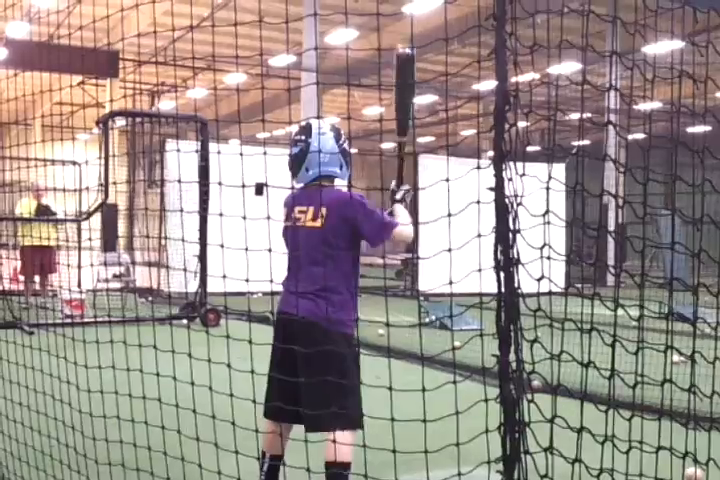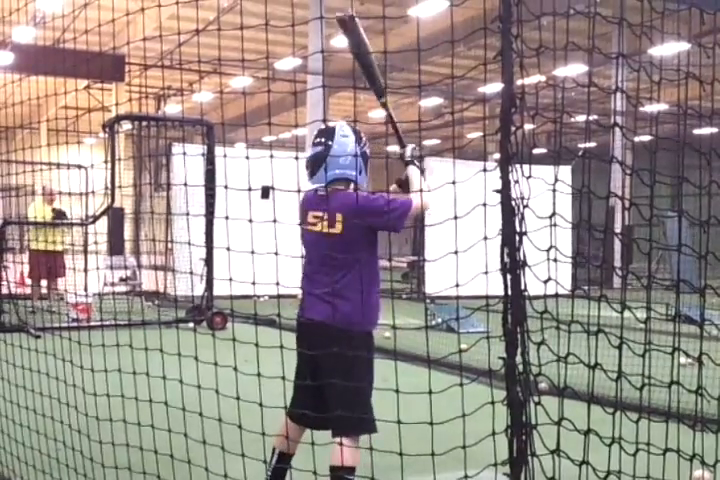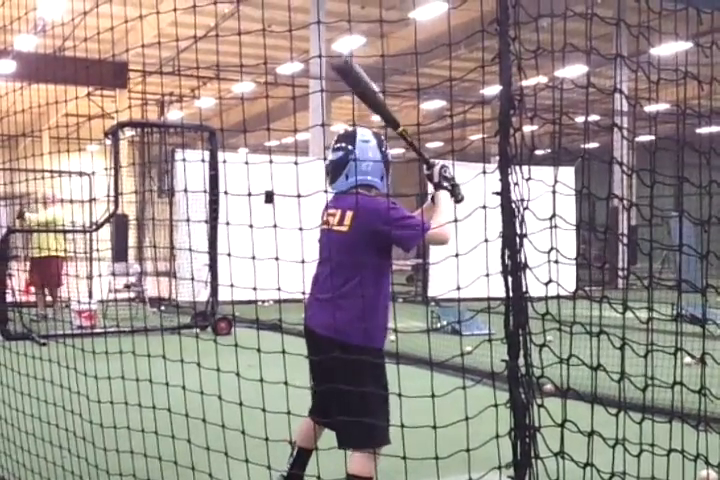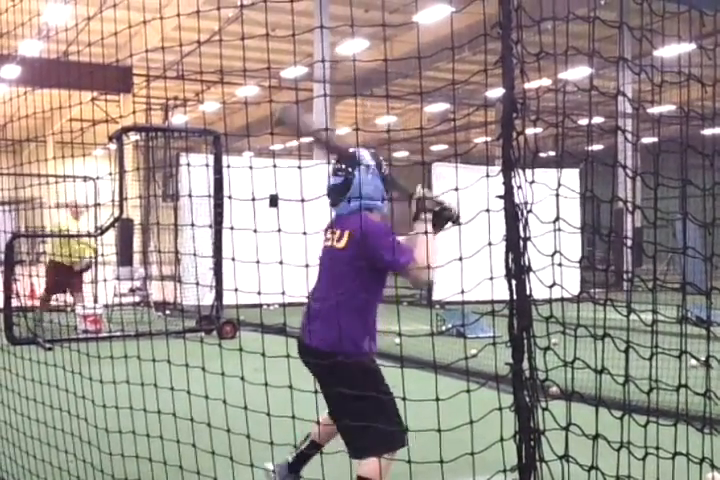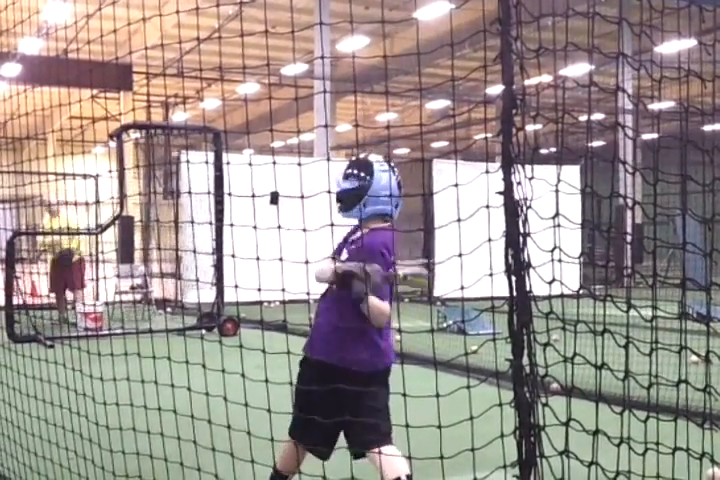
dt=1s
person 1, frame 1
left shoulder: (292, 203)
right shoulder: (348, 203)
right elbow: (405, 234)
left wrist: (376, 216)
right wrist: (399, 204)
left hip: (289, 317)
right hip: (329, 323)
left knee: (281, 409)
right knee: (341, 419)
person 1, frame 2
left shoulder: (309, 202)
right shoulder: (361, 205)
right elbow: (421, 203)
left wrist: (390, 193)
right wrist: (413, 168)
left hip: (311, 321)
right hip: (348, 327)
left knee: (301, 409)
right knee: (349, 423)
person 1, frame 3
left shoulder: (334, 207)
right shoulder: (376, 209)
left elbow: (404, 225)
right elbow: (440, 234)
left wrist: (436, 198)
right wrist: (444, 189)
left hip: (319, 326)
right hip: (354, 335)
left knee: (323, 409)
right knee: (369, 433)
person 1, frame 4
left shoulder: (339, 225)
right shoulder: (370, 229)
left elbow: (396, 251)
right elbow: (421, 274)
left wrist: (429, 221)
right wrist: (424, 219)
left hip: (315, 340)
right hip: (343, 348)
left knee: (348, 411)
right knee: (383, 439)
person 1, frame 5
left shoulder: (376, 245)
right shoulder: (359, 233)
left elbow: (381, 316)
right elbow: (322, 272)
left wrist: (362, 292)
right wrist: (340, 271)
left hip: (357, 362)
left knee: (302, 436)
right knee: (377, 443)
person 2, frame 1
left shoulder: (48, 204)
right shoulder: (24, 202)
right elbow: (20, 218)
left wrist: (51, 215)
right wrist: (35, 214)
left hip: (47, 243)
right hip: (30, 243)
left knee: (45, 273)
right knee: (29, 274)
left ankle: (44, 300)
right ankle: (27, 300)
person 2, frame 2
left shoulder: (58, 208)
right shoulder: (35, 206)
right elbow: (33, 223)
left wrist: (63, 220)
right wrist: (50, 220)
left hip: (56, 248)
right hip: (38, 247)
left knee: (53, 277)
right knee: (36, 277)
right ankle: (35, 304)
person 2, frame 3
left shoulder: (56, 213)
right shoulder: (40, 214)
left elbow: (40, 219)
right elbow: (30, 228)
left wrist: (25, 215)
right wrist: (25, 219)
left hip: (53, 254)
right hip: (37, 254)
left knee: (52, 284)
right knee: (38, 285)
right ankle: (41, 312)
person 2, frame 4
right shoulder: (65, 221)
left elbow: (89, 245)
right elbow: (70, 233)
left wrist: (86, 261)
right wrist: (89, 243)
left hip: (75, 265)
right hip: (57, 262)
left knee: (78, 293)
right knee: (49, 291)
left ankle: (81, 322)
right ankle: (40, 313)
person 2, frame 5
left shoulder: (69, 218)
right shoulder: (46, 222)
left elbow: (77, 235)
right elbow: (41, 240)
left wrist: (70, 249)
right wrist: (51, 240)
left hip: (73, 260)
right hip: (56, 261)
left knee: (77, 288)
right knee: (59, 291)
right ankle: (63, 315)
